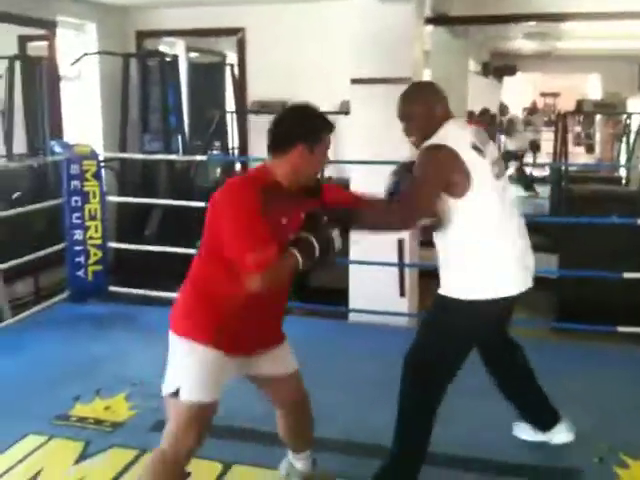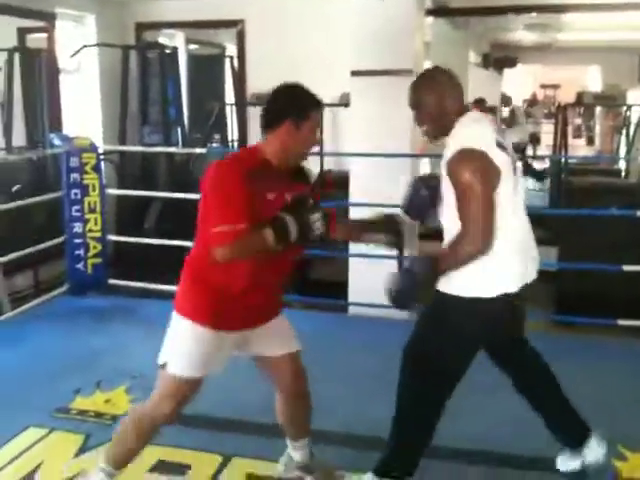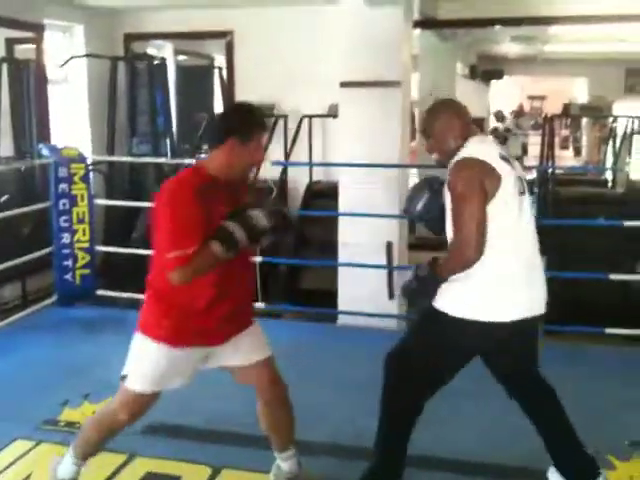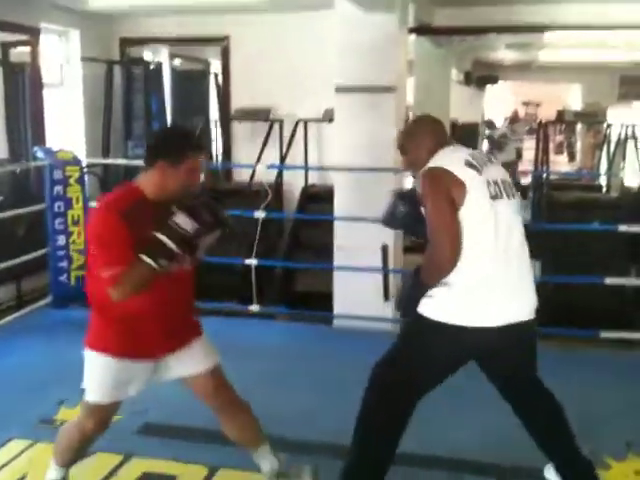
dt=0.2s
person 1, frame 1
left shoulder: (440, 152)
right shoulder: (474, 141)
left elbow: (405, 215)
left wrist: (344, 211)
left hip: (474, 286)
right hip: (507, 272)
left knee: (422, 371)
right knee: (495, 345)
right ankle: (546, 421)
person 1, frame 2
left shoulder: (465, 155)
right shoulder: (482, 130)
left elbow: (475, 240)
right wrist: (437, 199)
left hip: (479, 285)
right hip: (511, 274)
left knee: (423, 366)
right knee: (512, 351)
right ankle: (580, 441)
person 1, frame 3
left shoulder: (467, 165)
right shoulder: (503, 160)
left elbow: (469, 247)
left wrist: (431, 273)
right wrist: (443, 212)
left hip: (472, 306)
right hip: (523, 303)
left knee: (404, 376)
right knee: (527, 382)
person 1, frame 4
left shoulder: (437, 174)
right shoulder: (491, 169)
left elbow: (447, 255)
left wrist: (421, 281)
right wrist: (429, 227)
left hip: (457, 313)
right hip: (514, 307)
left knee: (388, 391)
right knee: (527, 391)
person 2, frame 1
left shoulder: (307, 192)
right shoulder: (241, 195)
right elbow: (257, 277)
right wrist: (311, 245)
left hip: (259, 329)
right hip: (204, 330)
left knee: (294, 401)
right knee: (182, 442)
person 2, frame 2
left shoulder: (296, 176)
right shoulder: (229, 173)
left elbow: (321, 227)
right elbow: (226, 250)
right wrist: (287, 229)
left hip: (262, 310)
right hip: (208, 309)
left knee: (293, 382)
right knee: (167, 403)
person 2, frame 3
left shoulder: (235, 187)
right shoulder: (180, 193)
right elbow: (179, 273)
left wrist: (254, 228)
right wrist: (236, 233)
left hip: (229, 321)
right hip: (172, 325)
left knee: (273, 390)
right knee: (126, 409)
person 2, frame 4
left shoulder: (177, 204)
right shoulder: (111, 214)
right elbow: (119, 289)
left wrist: (204, 231)
right wrist: (168, 242)
left hip: (177, 330)
right hip: (117, 339)
left knee: (223, 400)
right knee: (92, 421)
